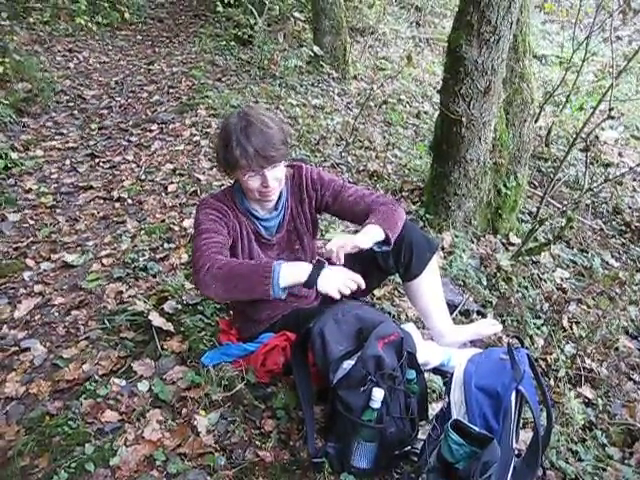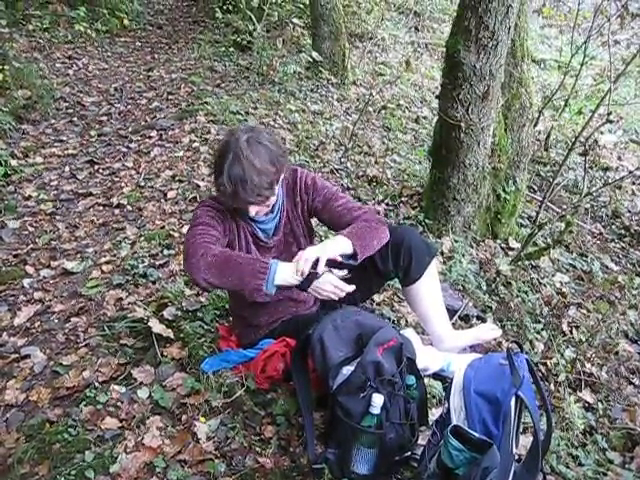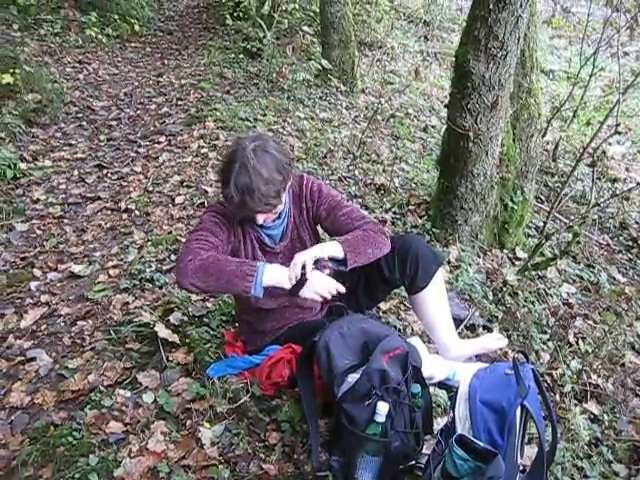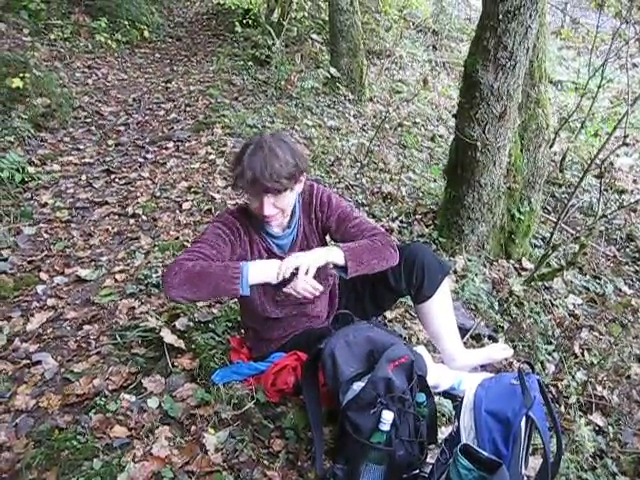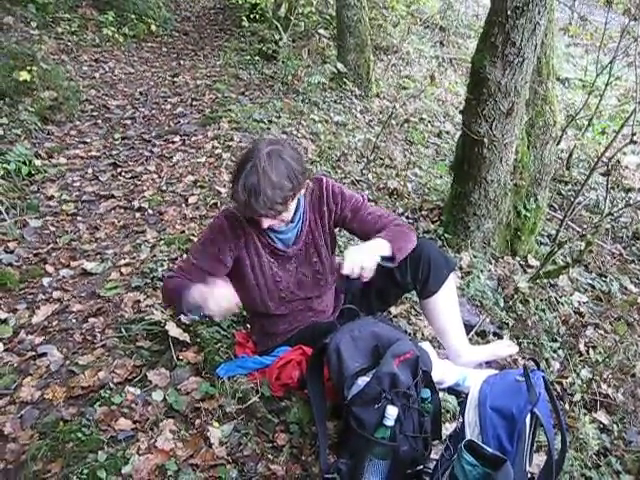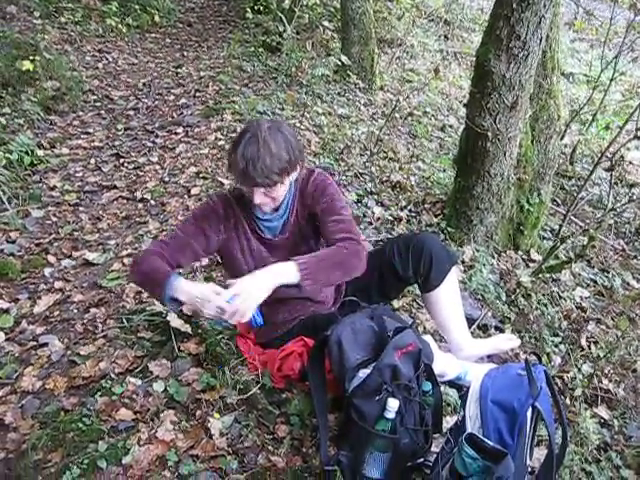
dt=0.5s
person 1, frame 1
left shoulder: (303, 180)
right shoulder: (217, 211)
left elbow: (390, 209)
right elbow: (209, 276)
left wrist: (363, 238)
right wrist: (304, 272)
left hip: (320, 290)
right hip: (273, 322)
left knee: (406, 235)
left ankle: (444, 333)
person 1, frame 2
left shoulder: (300, 184)
right shoulder: (214, 212)
left elbow: (374, 225)
right elbow: (199, 263)
left wrist: (331, 246)
right wrist: (297, 275)
left hip: (318, 293)
right hip: (273, 326)
left knee: (404, 240)
left ankle: (443, 339)
person 1, frame 3
left shoulder: (306, 190)
right shoulder: (223, 218)
left elbow: (376, 236)
right elbow: (188, 269)
left wrist: (323, 250)
right wrist: (286, 276)
left hip: (326, 296)
right hip: (281, 332)
left knee: (411, 249)
left ankle: (449, 348)
person 1, frame 4
left shoulder: (317, 200)
right shoulder: (232, 228)
left elbow: (385, 249)
right elbow: (176, 280)
left wrist: (323, 255)
right wrist: (266, 271)
left hip: (332, 303)
right hip: (288, 340)
left knee: (417, 258)
left ankle: (455, 357)
person 1, frame 5
left shoulder: (324, 194)
right shoulder: (231, 226)
left elbow: (402, 230)
right elbow: (175, 284)
left wrist: (371, 248)
right wrist: (202, 295)
left hip: (338, 300)
right hip: (292, 334)
left knee: (423, 253)
left ankle: (460, 354)
person 1, frame 6
left shoulder: (315, 185)
right shoulder: (221, 211)
left elbow: (353, 256)
right elbow: (146, 264)
left wrist: (274, 276)
right wrist: (188, 290)
left hip: (339, 291)
right hip: (292, 325)
left knee: (424, 247)
left ankle: (462, 346)
